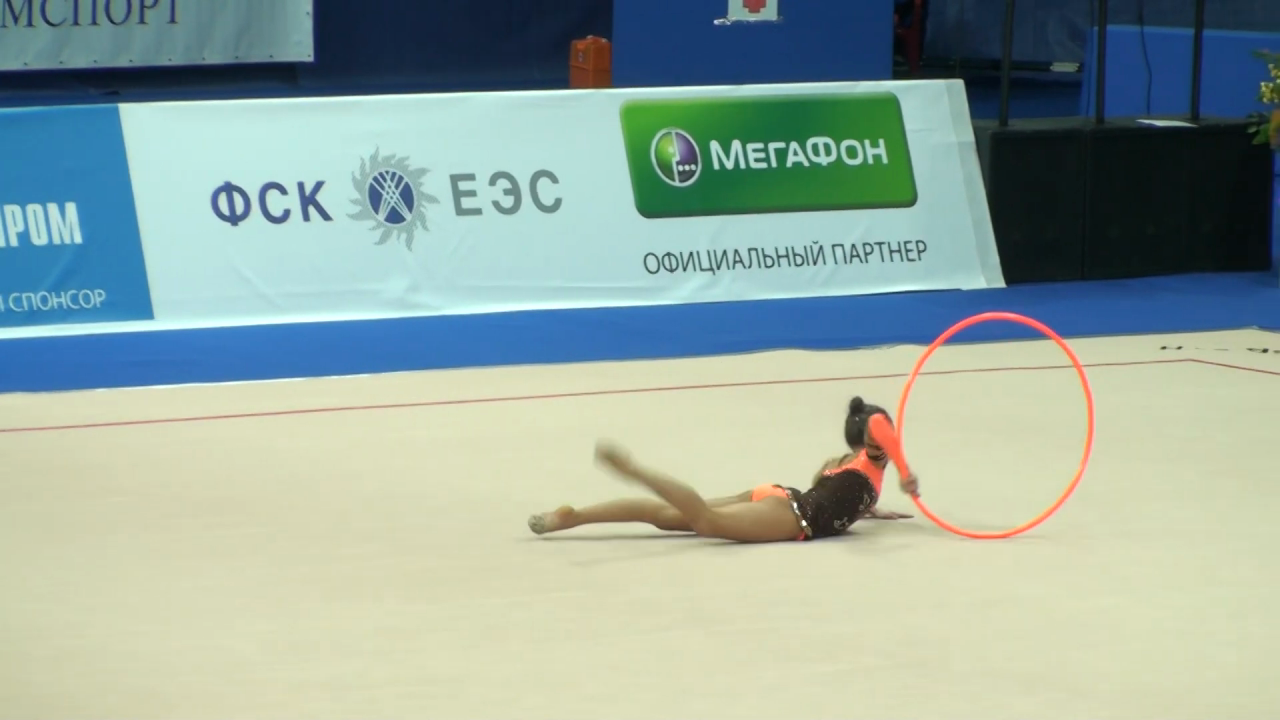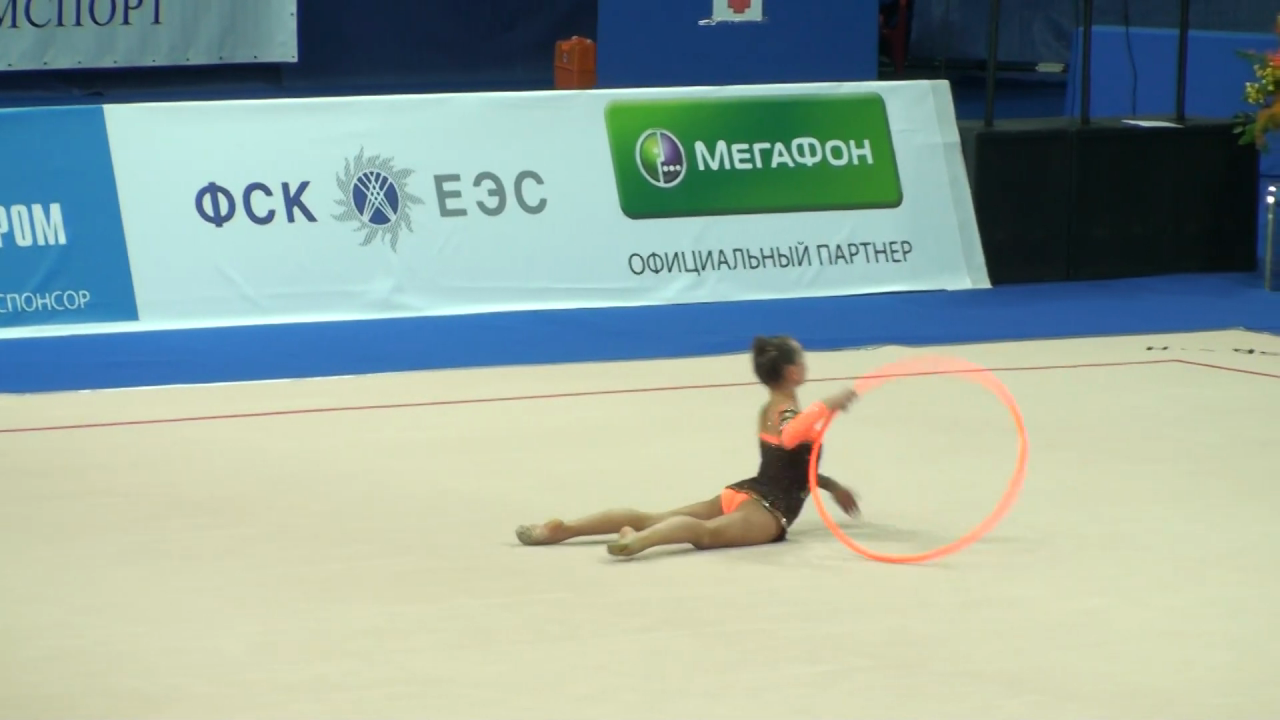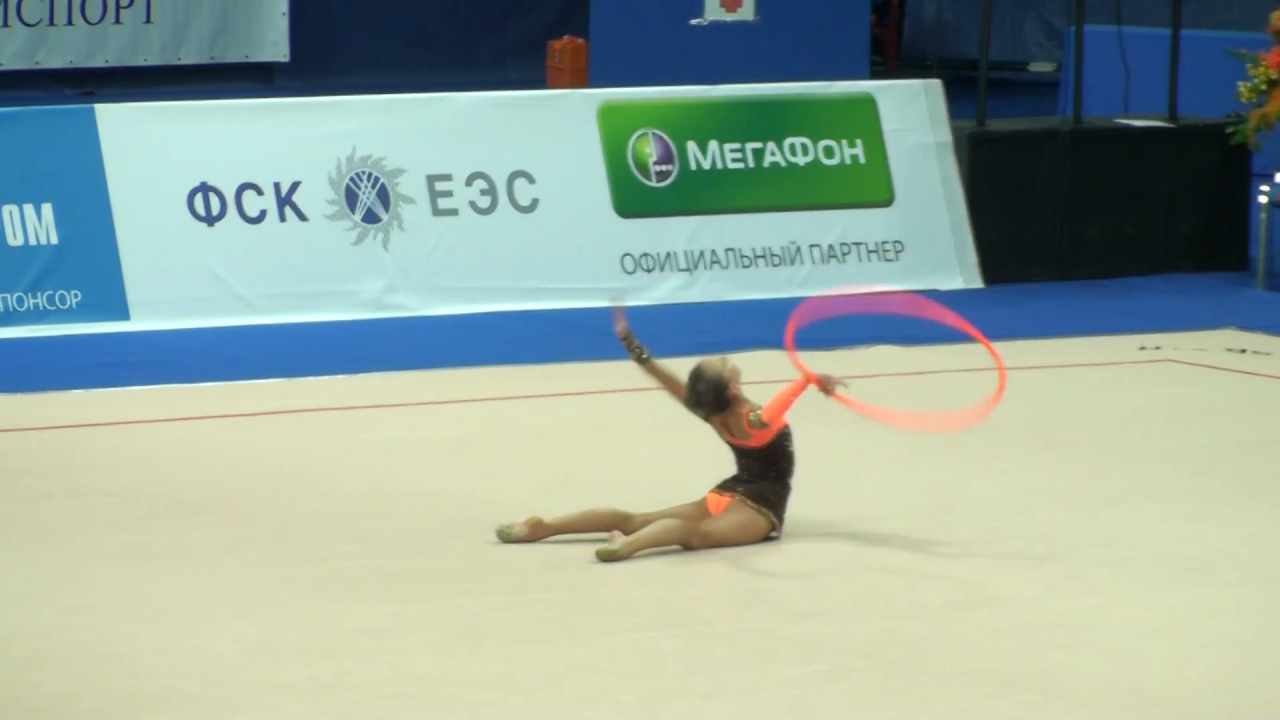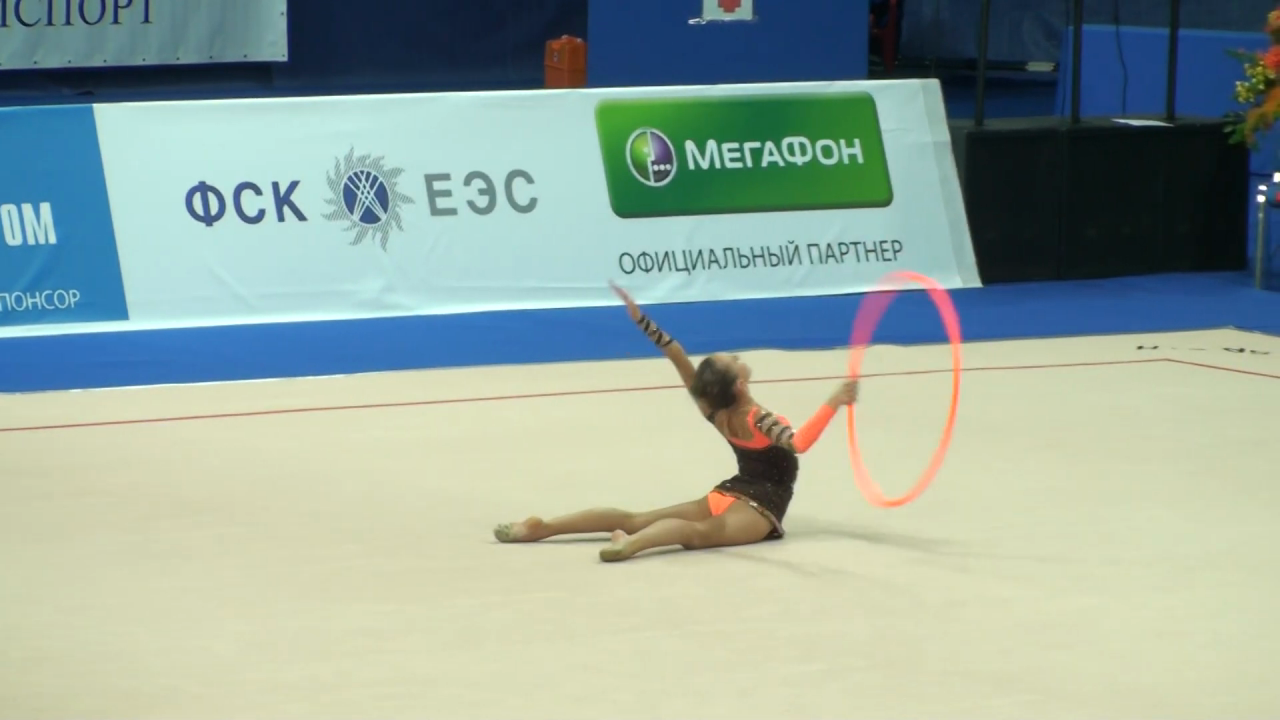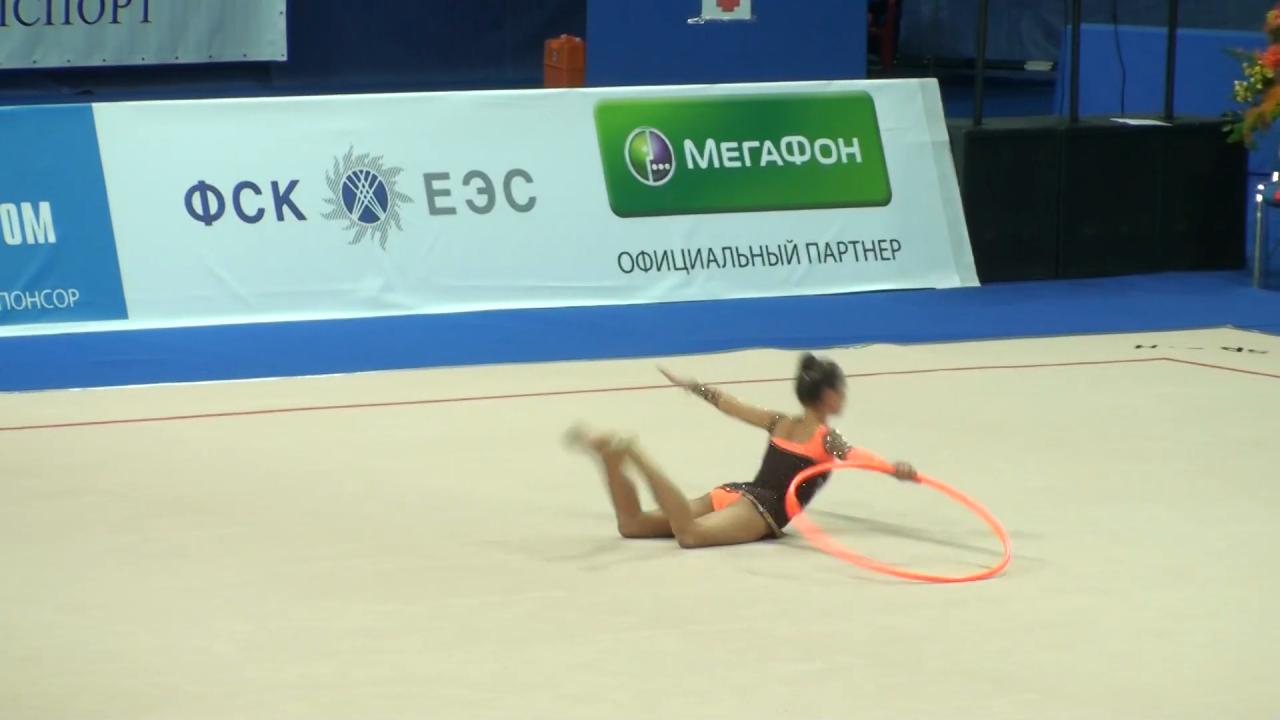
dt=0.3s
person 1, frame 1
left shoulder: (838, 461)
right shoulder: (876, 455)
right elbow: (877, 420)
left wrist: (873, 508)
right wrist: (905, 471)
left hip: (773, 497)
right hip: (788, 513)
left knee: (664, 511)
right knee: (703, 517)
left ankle: (571, 515)
right ankle: (632, 467)
person 1, frame 2
left shoulder: (768, 411)
right shoulder: (795, 417)
right elbow: (792, 439)
left wrist: (833, 486)
right wrist: (828, 405)
left hip: (735, 495)
right hip: (767, 514)
left knee: (646, 517)
right knee: (705, 532)
left ankle: (559, 528)
right ankle: (637, 540)
person 1, frame 3
left shoulder: (712, 413)
right shoulder: (753, 418)
left elbow: (661, 376)
right elbow: (772, 417)
right wrist: (806, 380)
left hip: (723, 497)
left knee: (632, 519)
right ankle: (628, 544)
person 1, frame 4
left shoulder: (716, 411)
right shoulder: (760, 419)
left elbow: (679, 357)
right elbow: (800, 443)
left wrist: (640, 317)
right wrist: (834, 402)
left hip: (724, 497)
right hip: (757, 510)
left knee: (634, 519)
right ankle: (630, 544)
person 1, frame 5
left shoulder: (781, 423)
right shoulder: (825, 436)
left elbow: (730, 404)
right elbow: (850, 455)
left wrist: (692, 385)
right wrist: (896, 468)
left hip: (730, 496)
right hip: (755, 514)
